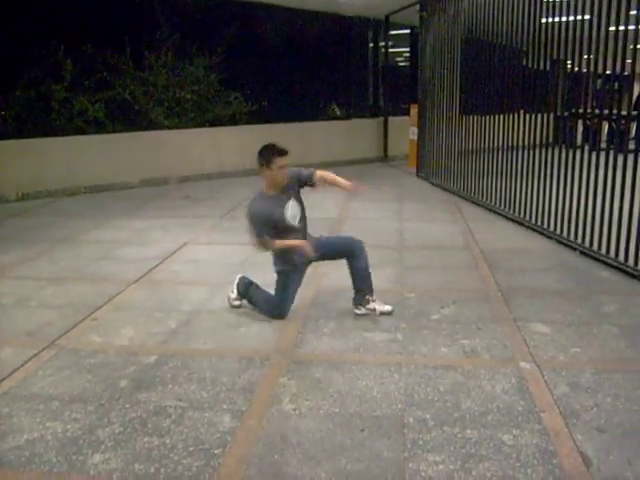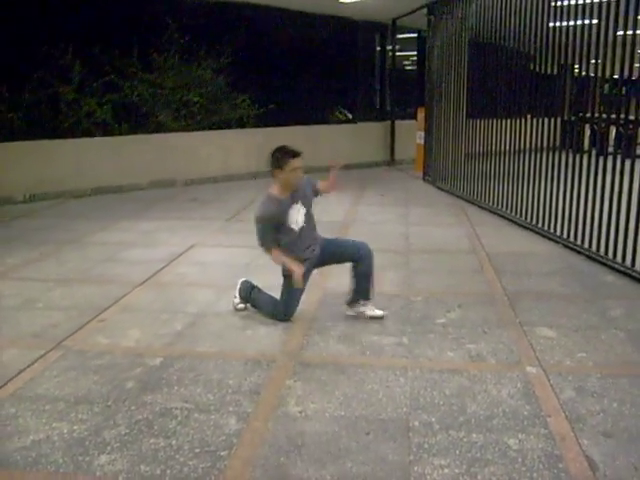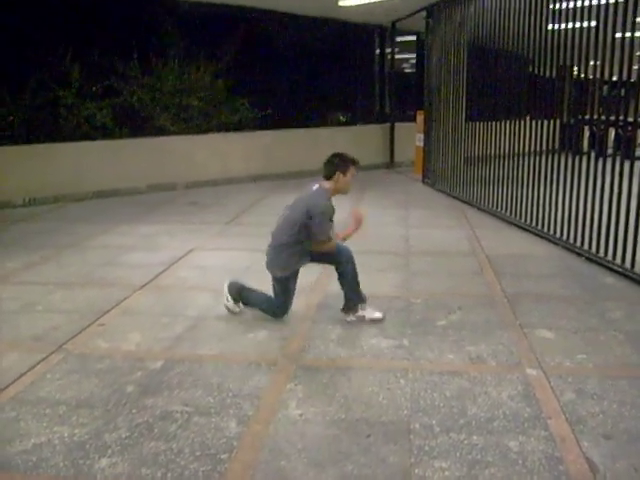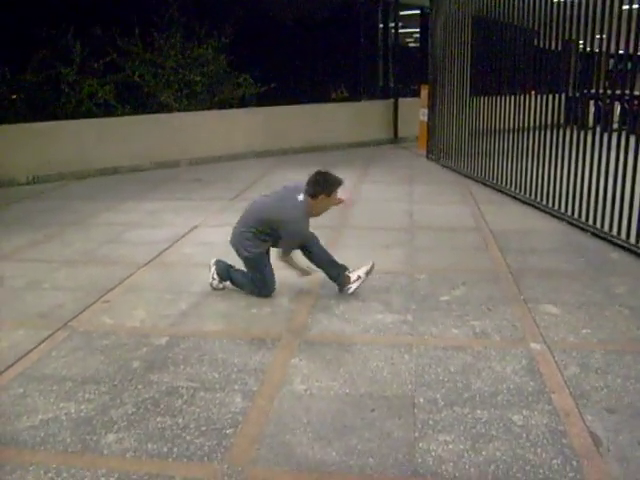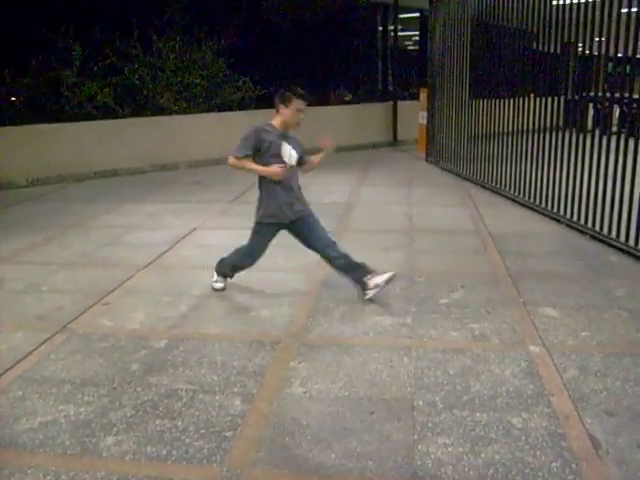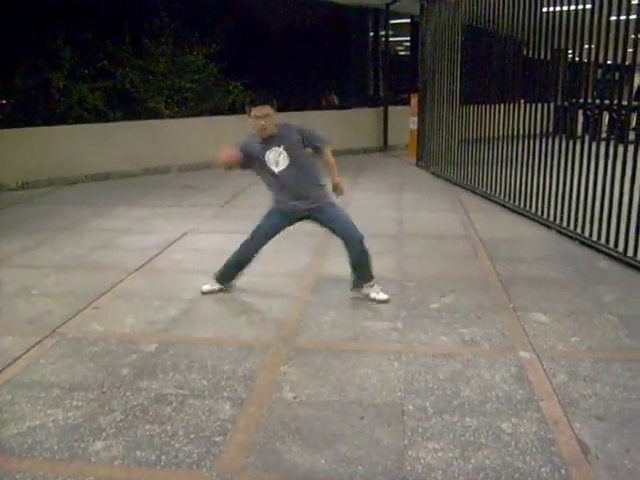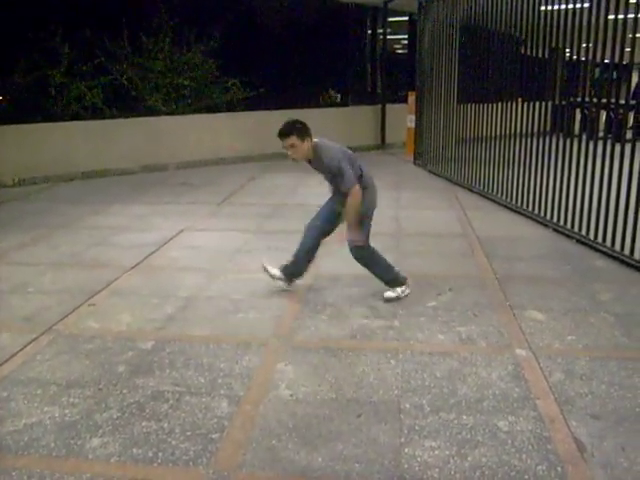
dt=0.4s
person 1, frame 1
left shoulder: (291, 177)
right shoulder: (258, 209)
left elbow: (319, 176)
right elbow: (263, 244)
left wrist: (343, 183)
right wrist: (296, 243)
left hip: (308, 243)
right hip: (290, 258)
left knee: (355, 247)
right knee: (279, 312)
left ankle: (364, 301)
right ankle: (244, 287)
person 1, frame 2
left shoulder: (302, 183)
right shoulder: (266, 212)
left elbow: (317, 188)
right elbow: (270, 248)
left wrist: (328, 185)
right wrist: (293, 266)
left hip: (316, 245)
right hip: (297, 260)
left knee: (363, 251)
right knee: (282, 314)
left ankle: (357, 304)
right ankle: (246, 290)
person 1, frame 3
left shoulder: (318, 189)
right shoulder: (321, 204)
right elbow: (322, 245)
right wrist: (350, 231)
left hip: (302, 244)
right hip: (285, 256)
left knee: (344, 256)
right knee: (279, 311)
left ankle: (354, 307)
right ankle: (236, 291)
person 1, frame 4
left shoulder: (301, 190)
right shoulder: (296, 221)
right elbow: (284, 256)
left wrist: (332, 204)
right wrist: (301, 270)
left hip: (264, 229)
right hip: (248, 239)
left knee: (309, 240)
right knee: (265, 290)
left ankle: (344, 278)
right ankle: (222, 270)
person 1, frame 5
left shoulder: (291, 140)
right shoulder: (259, 133)
left elbow: (307, 165)
right elbow: (234, 160)
left wrist: (325, 153)
right wrist: (264, 170)
left hip: (297, 208)
right hip: (271, 211)
left knee: (327, 247)
right knee: (250, 255)
left ankle: (365, 281)
right ankle: (223, 270)
person 1, frame 6
left shoulder: (293, 131)
right shoulder: (249, 145)
left elbow: (324, 147)
right elbow: (226, 164)
left wrist: (335, 177)
right wrist: (225, 158)
left hip: (317, 199)
right hip: (286, 205)
left knee: (353, 237)
right knee: (252, 243)
left ankle: (364, 283)
right ankle: (222, 280)
person 1, frame 7
left shoulder: (332, 157)
right shoulder: (310, 153)
left elbow: (355, 191)
left wrist: (351, 227)
left hip: (360, 197)
right hip: (341, 195)
left knee: (359, 249)
right knee: (313, 231)
left ankle: (398, 283)
right ankle: (290, 272)
